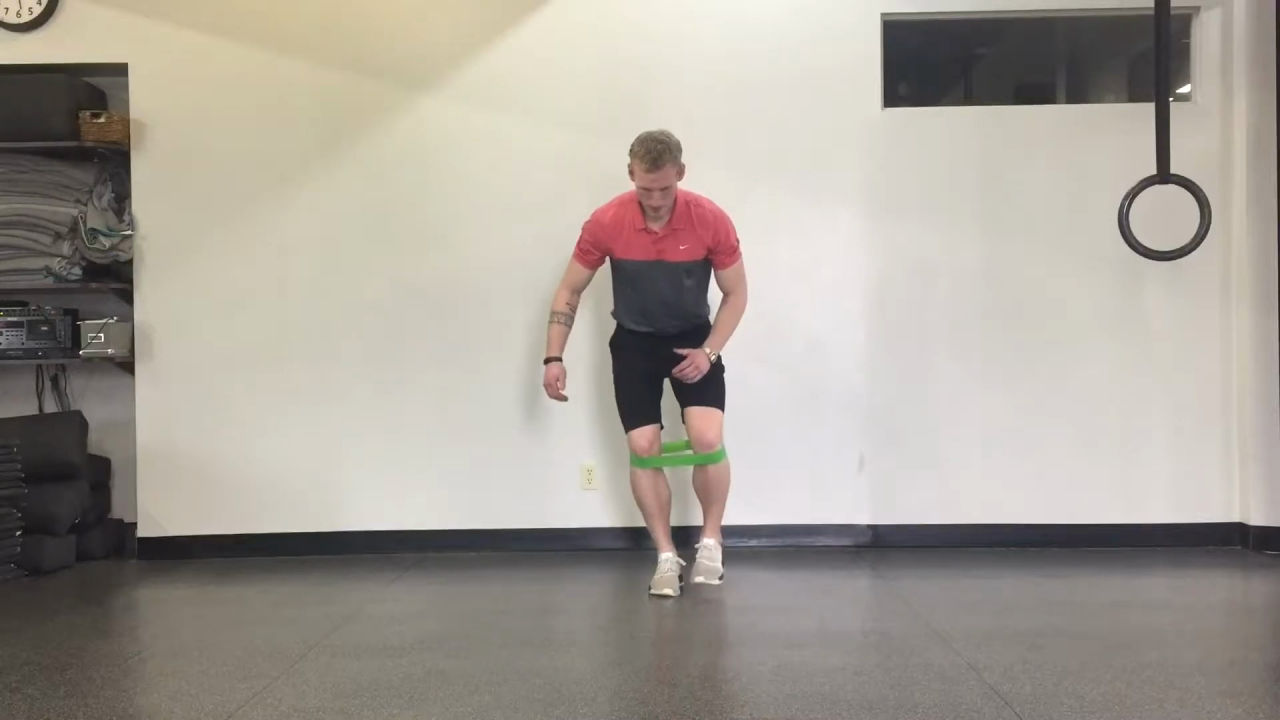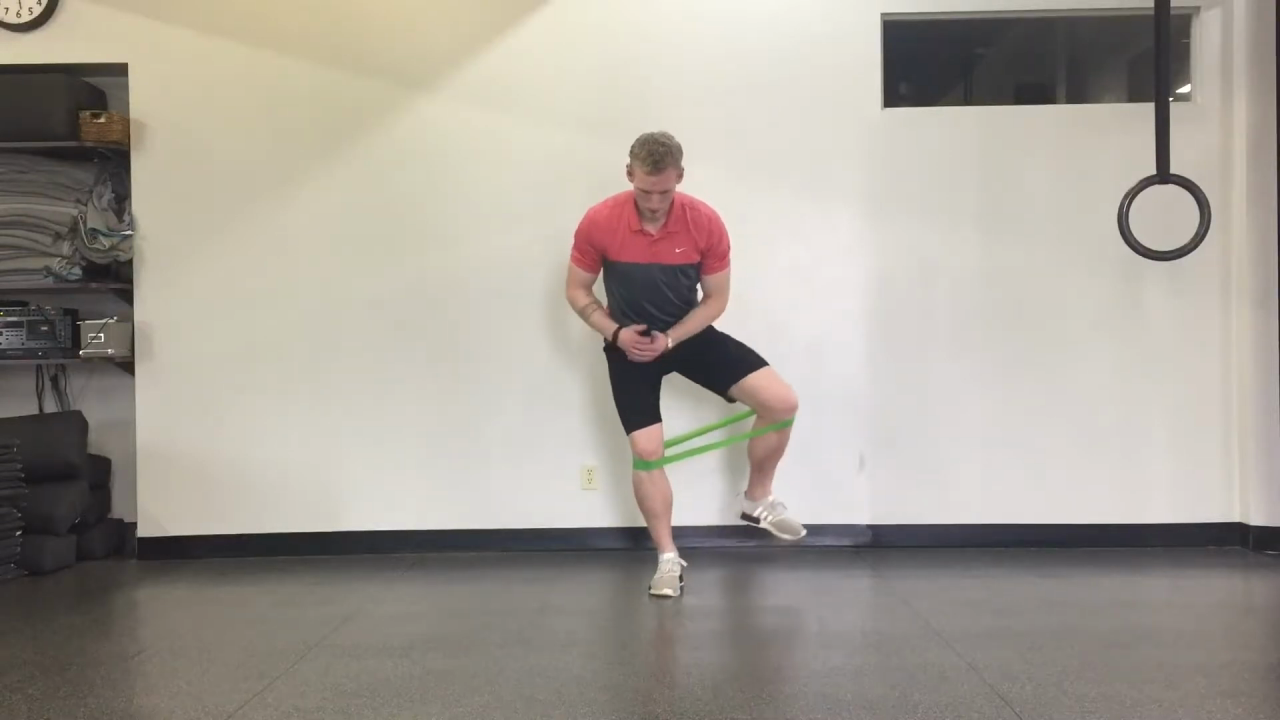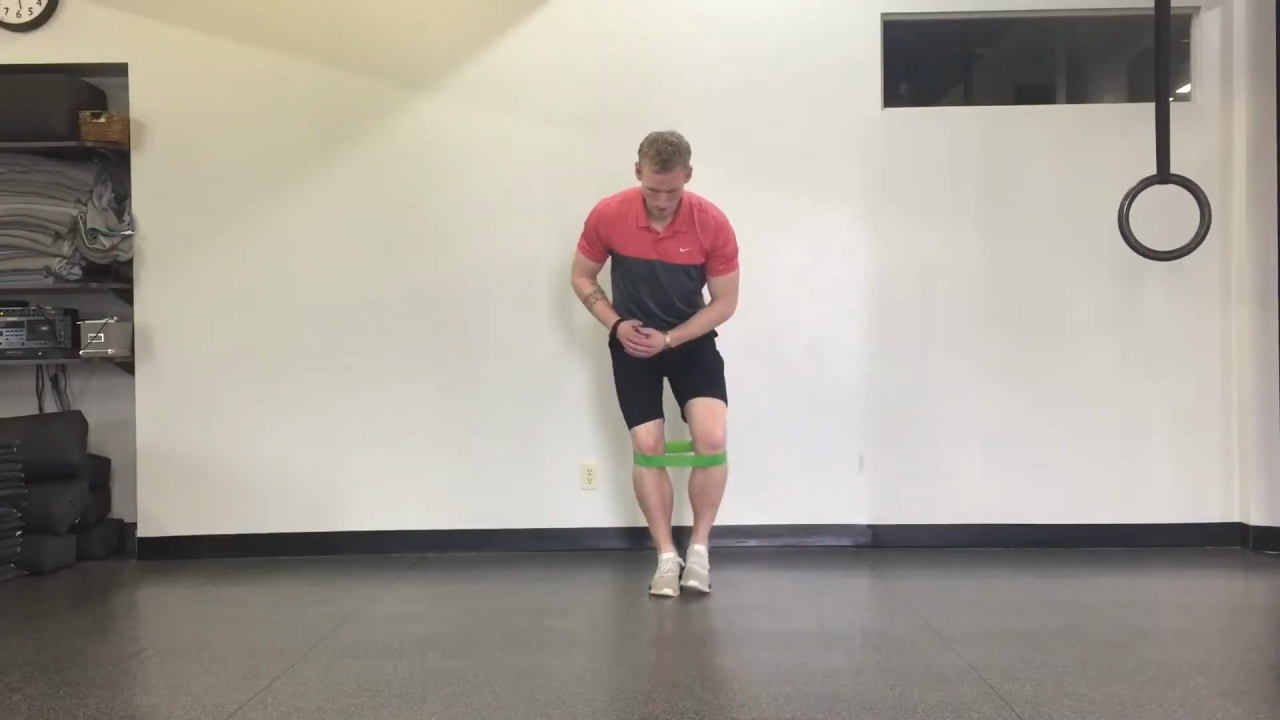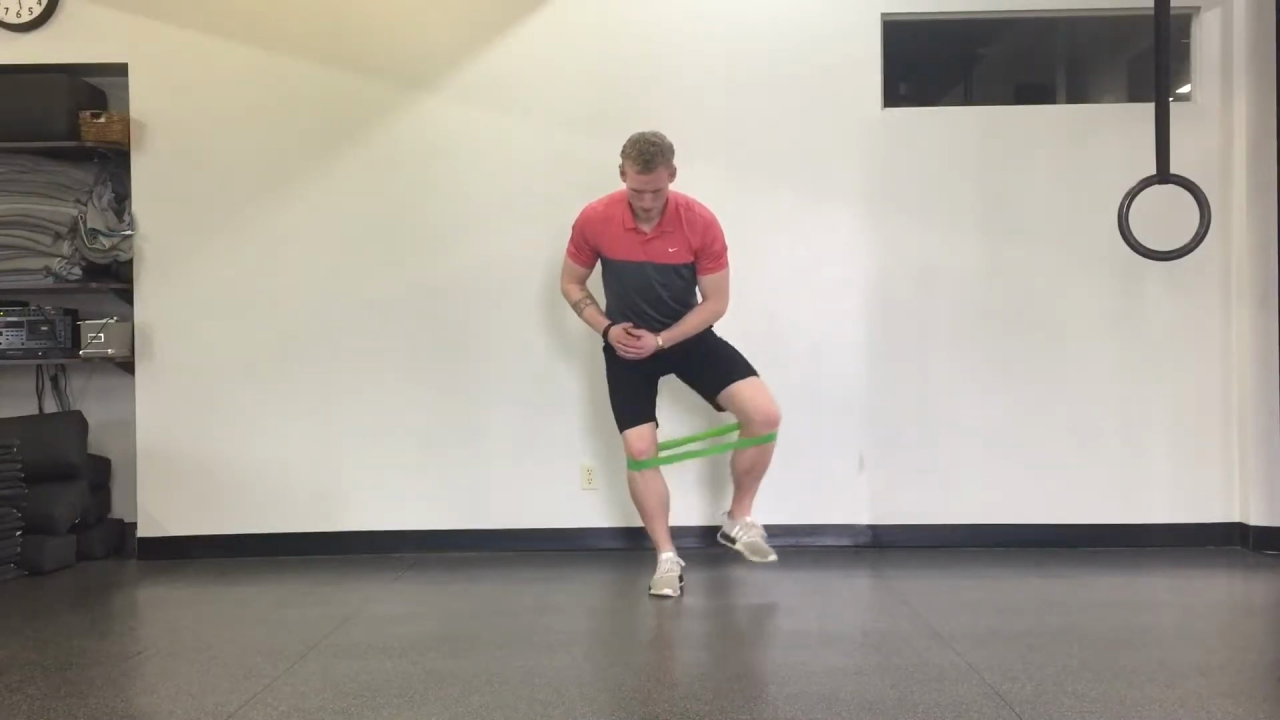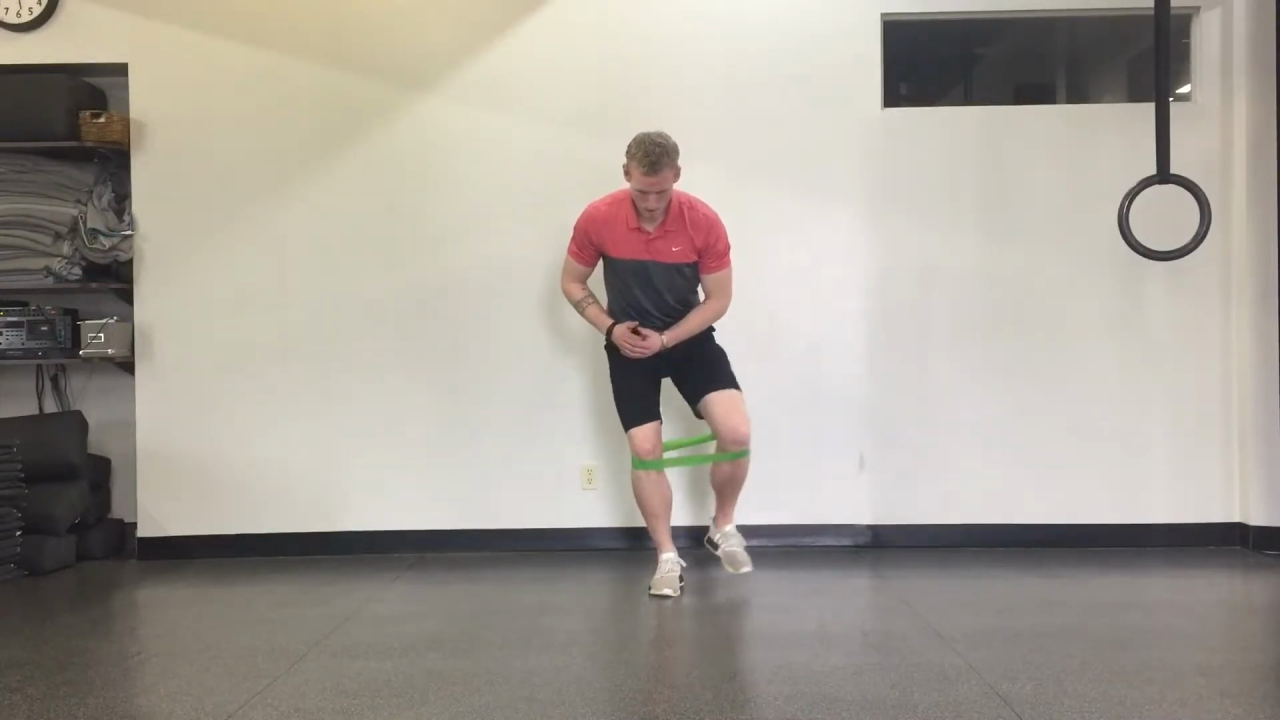
dt=1s
person 1, frame 1
left shoulder: (711, 220)
right shoulder: (605, 223)
left elbow: (736, 293)
right elbow: (570, 290)
left wrist: (708, 351)
right wrist: (554, 357)
left hip: (692, 338)
right hip: (634, 342)
left knee: (707, 439)
right knee: (643, 447)
left ankle: (710, 542)
right ankle: (666, 557)
person 1, frame 2
left shoulder: (705, 222)
right shoulder: (599, 223)
left elbow: (716, 298)
right elbow: (576, 290)
left wrist: (670, 339)
right wrist: (615, 333)
left hip: (689, 332)
right hip: (631, 341)
left knee: (781, 401)
right knee: (647, 450)
left ankle: (758, 500)
right ankle: (668, 559)
person 1, frame 3
left shoulder: (713, 224)
right shoulder: (607, 215)
left elbow: (725, 302)
right elbow: (582, 278)
left wrist: (669, 340)
right wrist: (616, 324)
left hip: (691, 340)
right hip: (633, 343)
left knee: (711, 439)
right knee: (648, 445)
left ankle: (698, 548)
right ankle: (666, 556)
person 1, frame 4
left shoulder: (700, 222)
right shoulder: (594, 220)
left elbow: (716, 302)
right elbow: (571, 284)
left wrist: (661, 340)
right wrist: (608, 329)
left hip: (688, 336)
right hip: (627, 345)
left knee: (764, 415)
right knee: (640, 450)
left ankle: (739, 520)
right ankle: (667, 558)
person 1, frame 5
left shoulder: (704, 221)
right shoulder: (597, 218)
left elbow: (718, 299)
right elbow: (572, 283)
left wrist: (664, 339)
right wrist: (611, 328)
left hip: (689, 338)
right hip: (627, 344)
left knee: (736, 433)
right knee: (646, 449)
left ankle: (723, 527)
right ankle: (667, 558)
